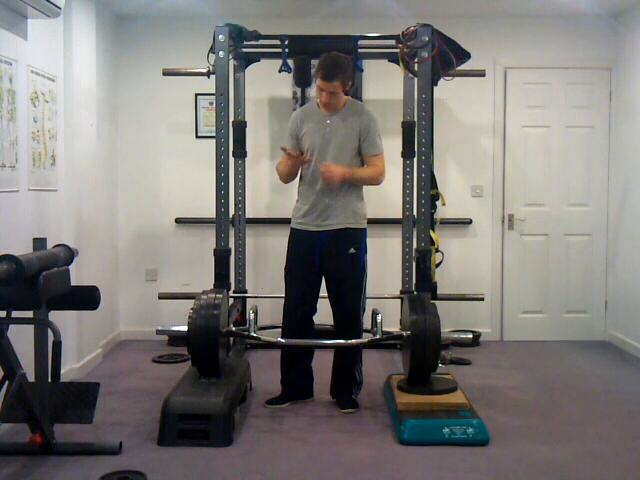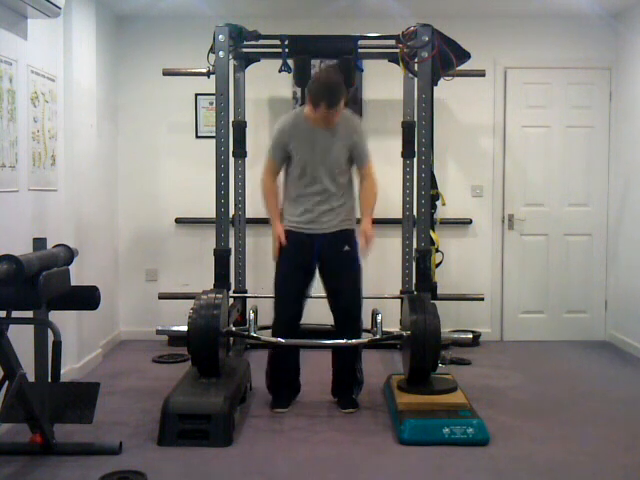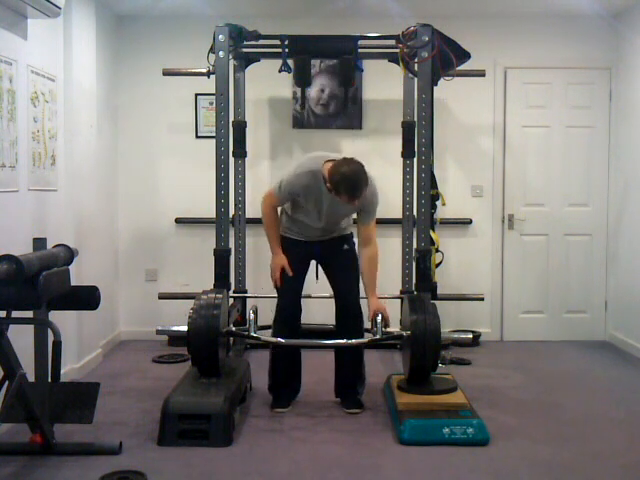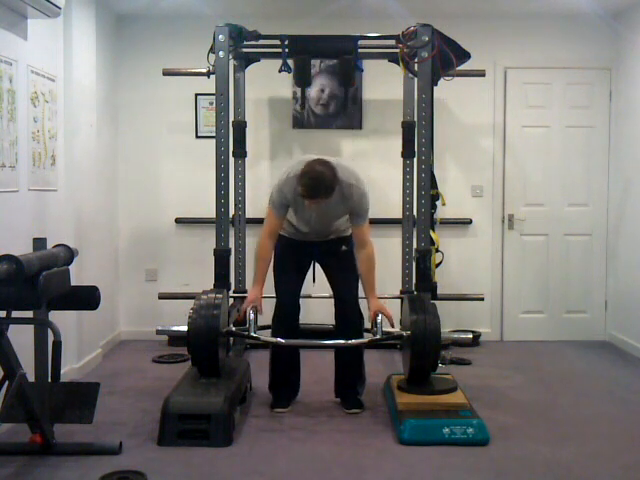
dt=0.7s
person 1, frame 1
left shoulder: (363, 118)
right shoulder: (301, 117)
left elbow: (378, 173)
right elbow: (283, 174)
left wrist: (345, 171)
right wrist: (291, 163)
left hip: (347, 230)
right hip: (303, 228)
left knee: (348, 315)
right knee: (296, 312)
left ankle: (345, 389)
right ankle: (295, 385)
person 1, frame 2
left shoulder: (353, 128)
right shoulder: (288, 127)
left elbow: (366, 177)
right elbow: (270, 176)
left wrist: (367, 221)
right wrist: (276, 223)
left hip: (340, 233)
right hip: (294, 233)
left knee: (348, 311)
right knee: (286, 313)
left ankle: (346, 389)
right ankle: (283, 388)
person 1, frame 3
left shoulder: (368, 190)
right shoulder: (304, 176)
left elbow: (367, 244)
right elbow: (269, 203)
left wrist: (373, 296)
right wrist: (277, 252)
left hip: (337, 239)
right hip: (294, 237)
left knee: (350, 307)
right knee: (288, 310)
left ankle: (350, 390)
right ankle: (282, 390)
person 1, frame 4
left shoulder: (355, 190)
right shoulder: (286, 184)
left elbow: (363, 246)
right elbow: (269, 236)
left wrist: (372, 297)
right wrist: (257, 287)
left hip: (337, 240)
right hip: (292, 240)
left knee: (349, 307)
right knee: (286, 308)
left ankle: (349, 391)
right ankle: (282, 391)
